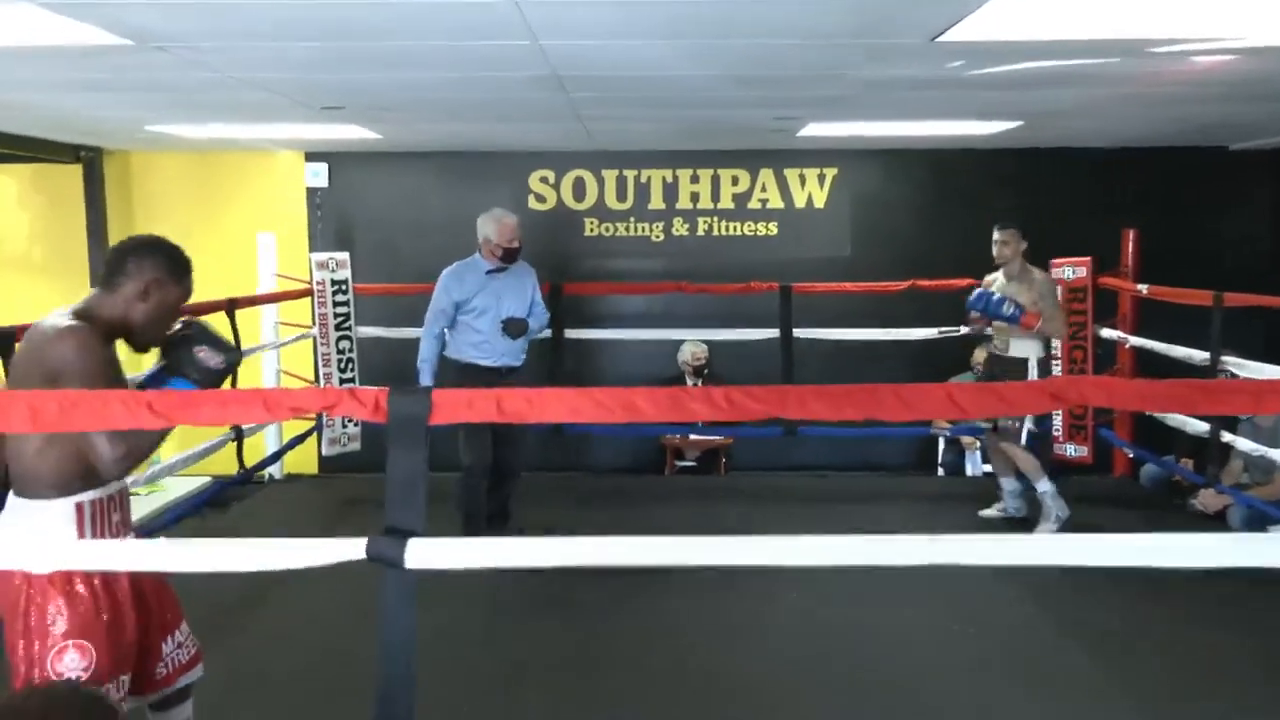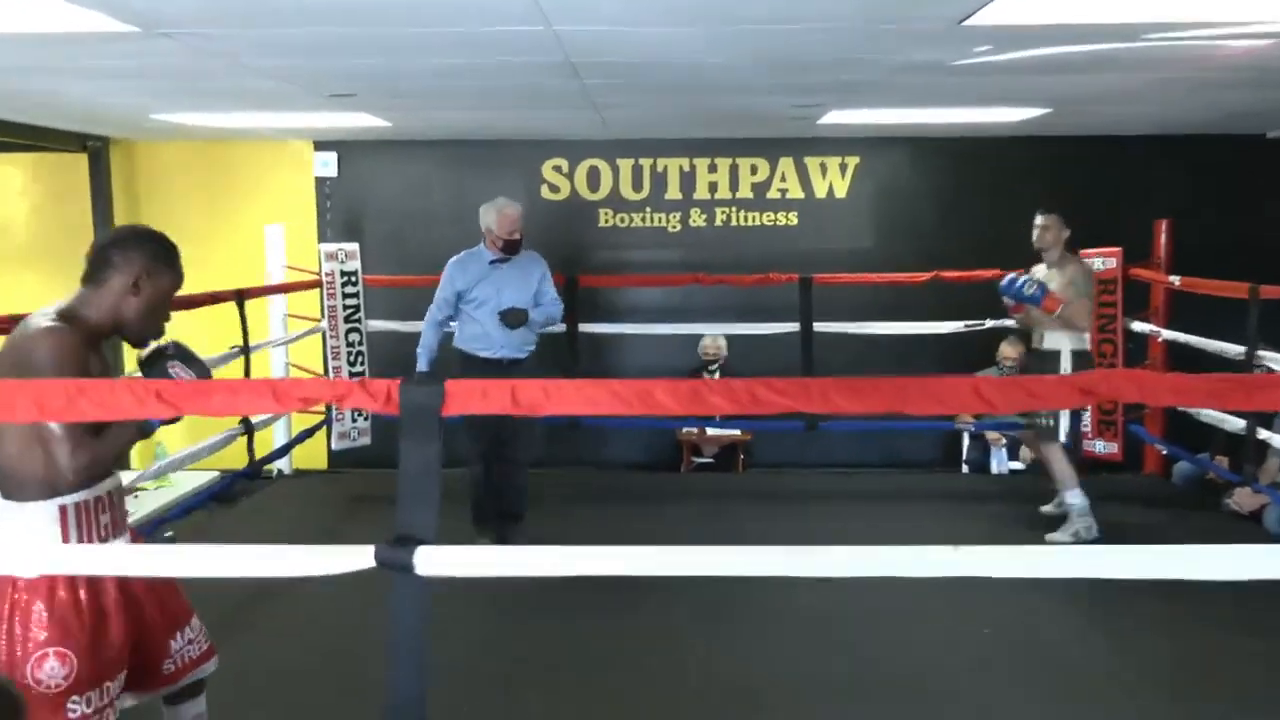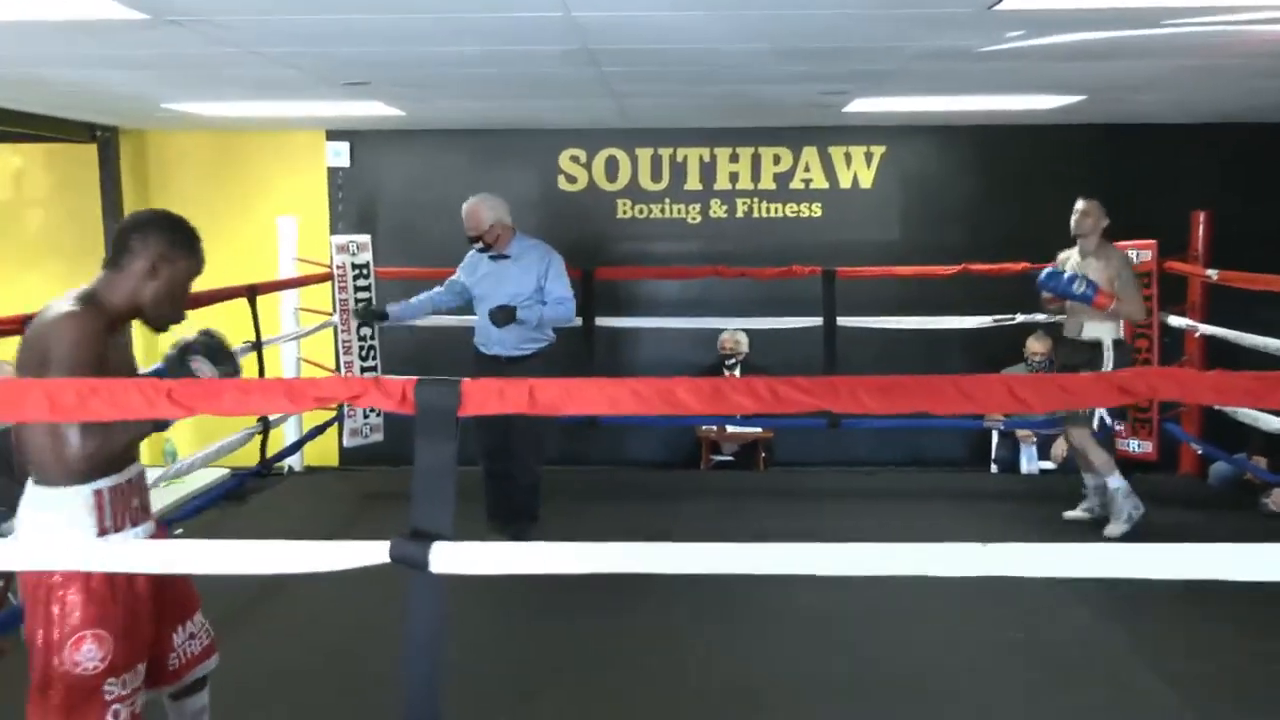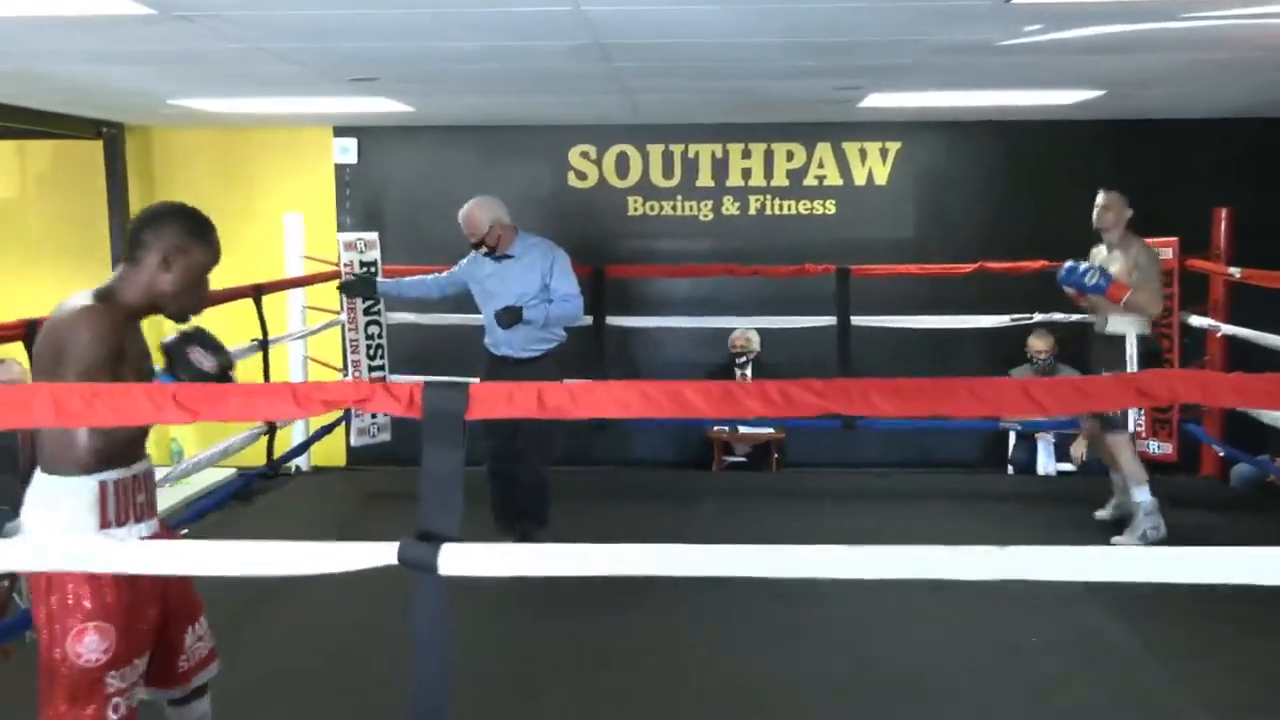
dt=0.4s
person 1, frame 1
left shoulder: (91, 339)
right shoulder: (72, 343)
right elbow: (115, 456)
left wrist: (162, 381)
right wrist: (182, 387)
left hip: (104, 539)
left knee: (173, 664)
person 1, frame 2
left shoulder: (83, 342)
right shoulder: (50, 343)
right elbow: (74, 467)
left hip: (100, 538)
right hip: (45, 554)
left knee: (183, 657)
person 1, frame 3
left shoulder: (108, 327)
right shoulder: (71, 329)
right elbow: (80, 454)
left wrist: (167, 382)
left hip: (124, 525)
right hip: (73, 538)
left knee: (189, 654)
person 1, frame 4
left shoulder: (122, 323)
right shoulder: (89, 322)
right elbow: (89, 447)
left wrist: (183, 384)
right wrist: (174, 389)
left hip: (129, 522)
right hip: (78, 532)
left knee: (188, 655)
person 2, frame 1
left shoulder: (526, 274)
right shoulder: (455, 277)
left elbow: (541, 316)
right elbow: (433, 331)
left wrist: (527, 325)
right wrist: (426, 382)
left hip: (510, 378)
right hip: (469, 378)
left knee: (509, 460)
right knee: (477, 460)
left ankle: (497, 527)
right ankle: (474, 534)
person 2, frame 2
left shoulder: (534, 264)
right shoulder: (460, 266)
left elbow: (554, 309)
right elbow: (436, 319)
left wrist: (528, 316)
right wrist: (423, 366)
left hip: (518, 370)
right hip: (476, 368)
left knee: (514, 450)
right knee: (481, 451)
left ankle: (510, 524)
right ankle: (486, 526)
person 2, frame 3
left shoulder: (544, 258)
right shoulder: (475, 261)
left elbow: (566, 310)
right elbow: (443, 297)
left wrist: (520, 314)
right wrist: (389, 312)
left hip: (529, 366)
right hip: (487, 365)
left knee: (526, 448)
right knee: (493, 448)
left ankle: (524, 524)
right ankle: (503, 523)
person 2, frame 4
left shoulder: (548, 255)
right shoulder: (476, 263)
left elbow: (573, 308)
right elbow: (436, 284)
left wrist: (525, 314)
right wrist: (378, 287)
left hip: (540, 368)
right hip: (498, 367)
left knee: (535, 450)
right knee: (500, 449)
left ankle: (533, 526)
right ankle: (508, 525)
person 3, frame 1
left shoulder: (1039, 281)
right shoulder: (990, 281)
left elbow: (1059, 330)
right elbow: (981, 321)
left wrist: (1023, 317)
right wrist: (978, 315)
left hip: (1025, 366)
right hip: (997, 362)
left knee: (1009, 443)
right knee: (993, 438)
left ankle: (1053, 504)
right ankle: (1012, 501)
person 3, frame 2
left shoulder: (1076, 270)
right shoulder: (1036, 272)
left elbow: (1084, 321)
left wrist: (1045, 301)
right wrist: (1015, 305)
left hip: (1064, 360)
right hip: (1040, 357)
left knee: (1050, 441)
right knee: (1030, 433)
left ankle: (1081, 520)
right ankle: (1067, 494)
person 3, frame 3
left shoulder: (1116, 260)
right shoulder: (1064, 258)
left elbow: (1138, 312)
left wrist: (1096, 297)
right wrist: (1050, 297)
left hip: (1102, 350)
right hip: (1071, 347)
left knee: (1079, 432)
right knee: (1074, 431)
left ankle: (1125, 500)
right ankle: (1097, 498)
person 3, frame 4
left shoulder: (1139, 252)
right shoulder: (1096, 253)
left elbow: (1153, 306)
left wrist: (1109, 288)
right wrist: (1078, 292)
left hip: (1127, 346)
right hip: (1102, 343)
left knee: (1116, 434)
right knee: (1092, 426)
right ankle: (1125, 496)
